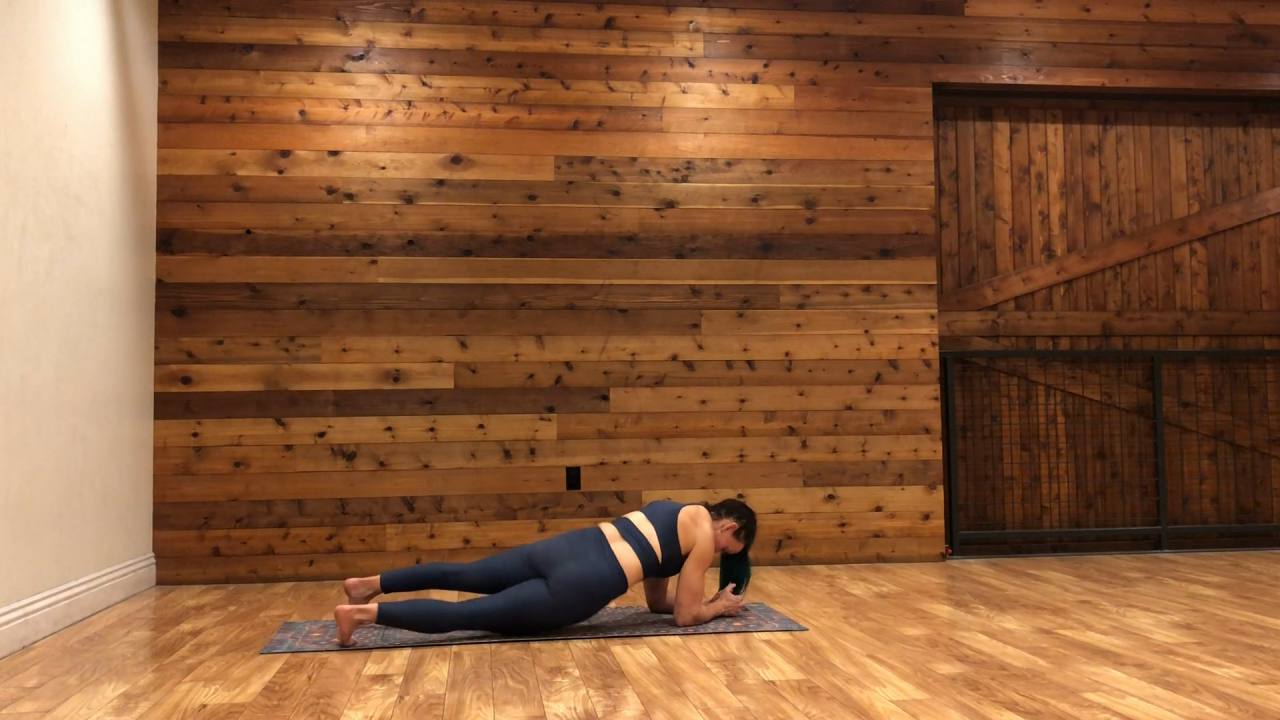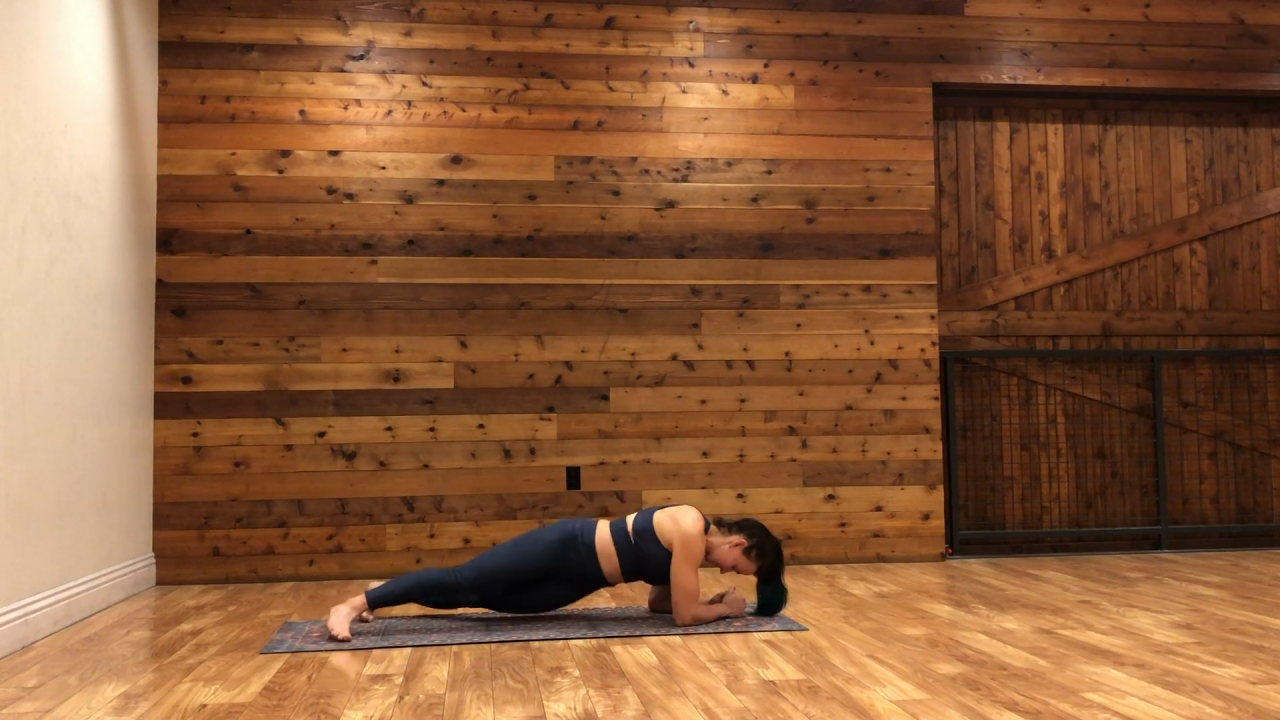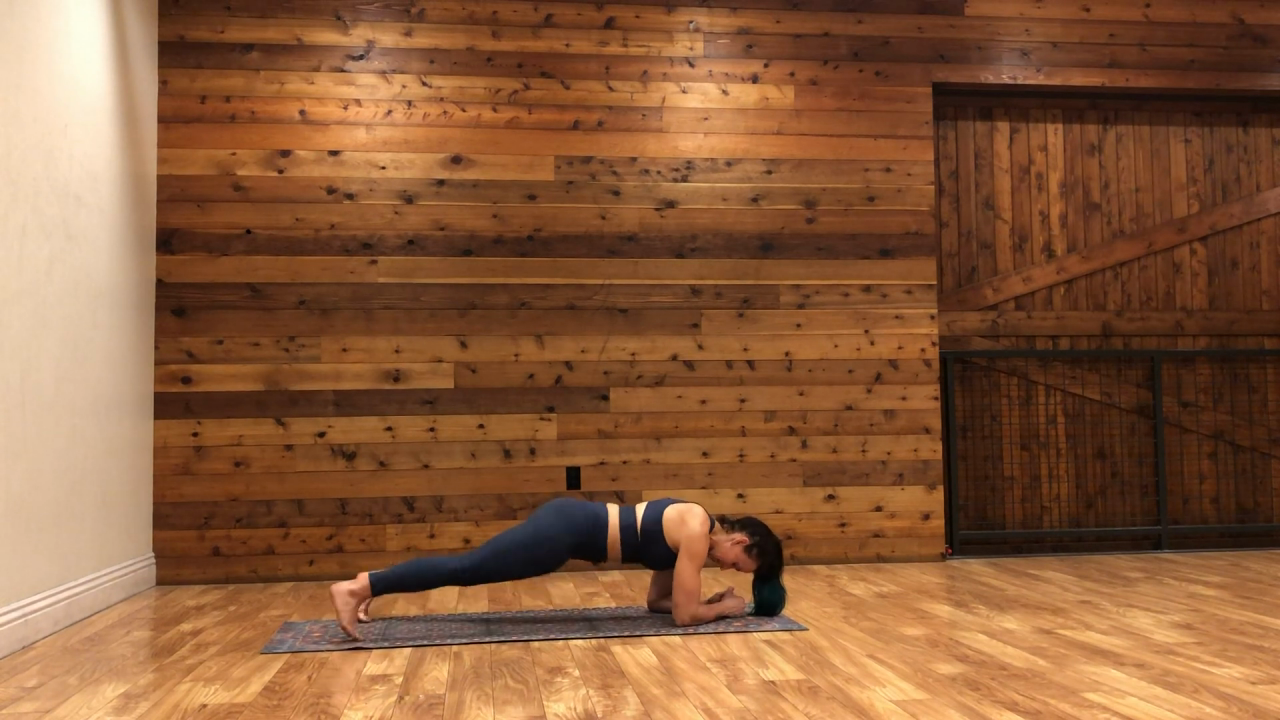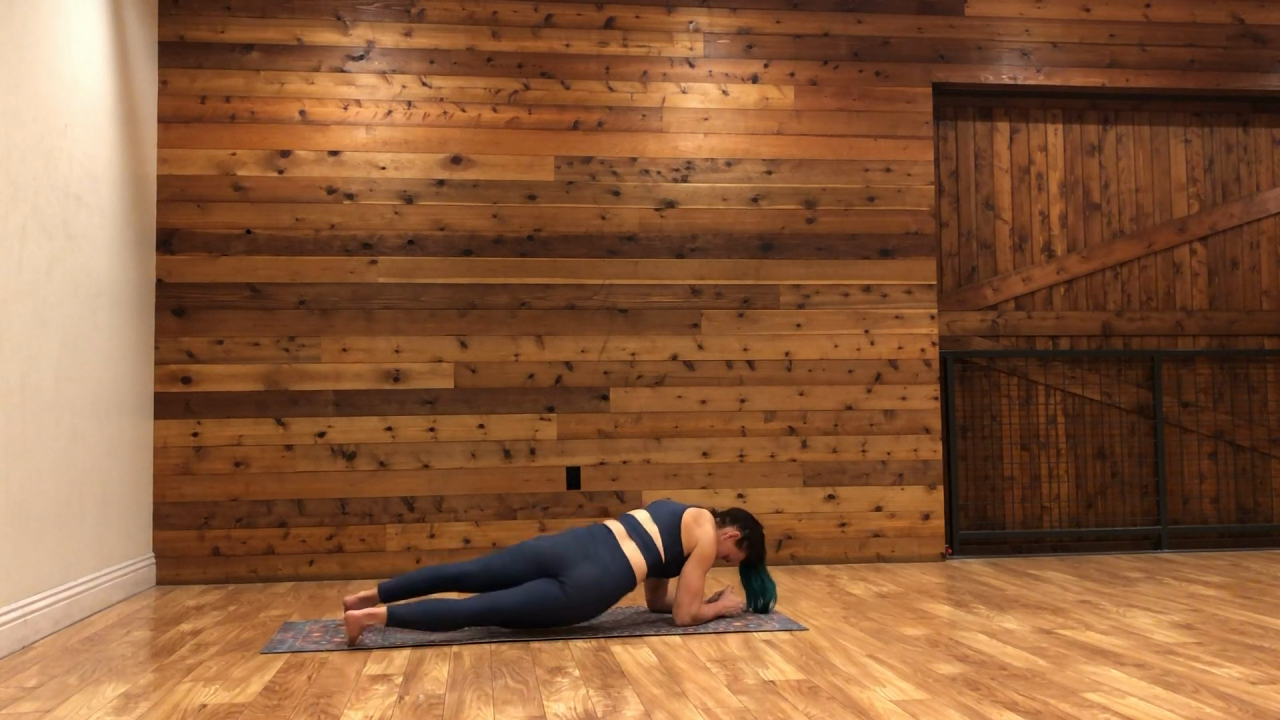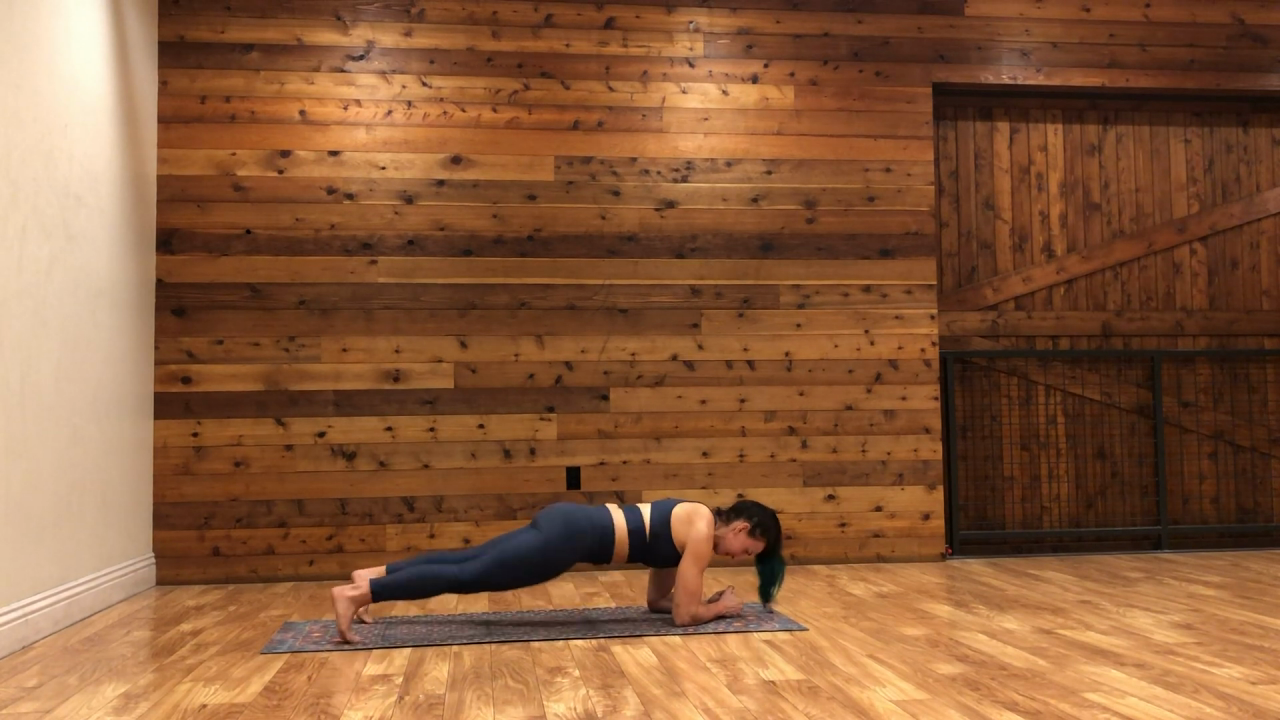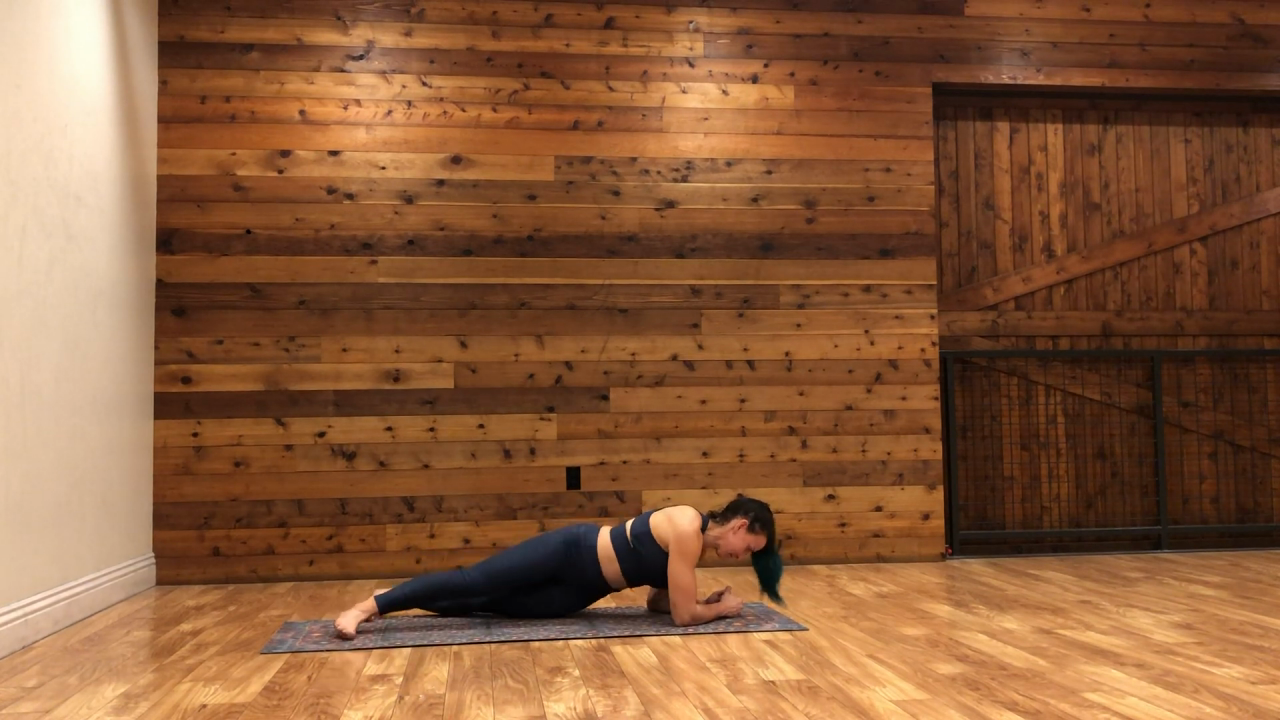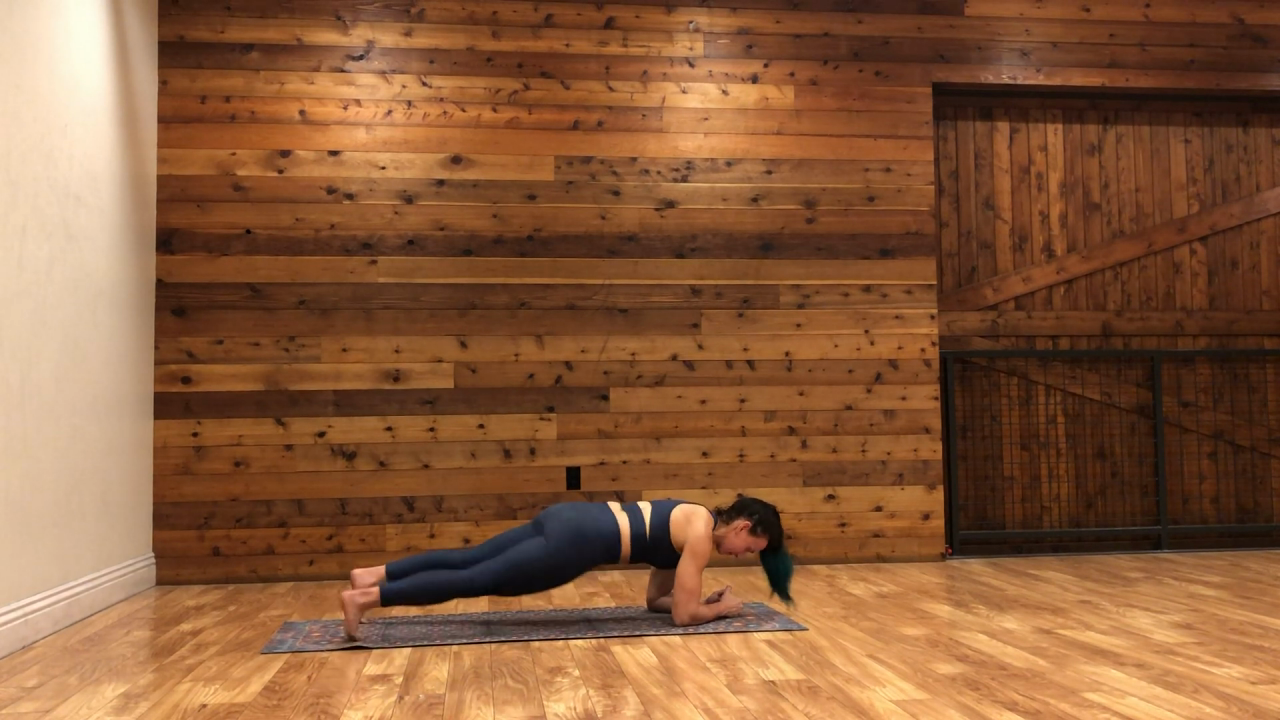
dt=0.5s
person 1, frame 1
left shoulder: (677, 515)
right shoulder: (703, 532)
left elbow: (657, 600)
right elbow: (685, 615)
left wrist: (700, 600)
right wrist: (720, 607)
left hip: (565, 545)
right hip: (580, 582)
left knee: (464, 576)
right knee: (466, 614)
left ankle: (367, 584)
right ankle: (358, 610)
person 1, frame 2
left shoulder: (691, 536)
right shoulder: (689, 532)
left elbow: (660, 602)
right elbow: (684, 615)
left wrist: (710, 601)
right wrist: (724, 609)
left hip: (578, 575)
right hip: (564, 547)
left knee: (479, 598)
right knee: (462, 581)
left ankle: (381, 595)
right ankle: (358, 601)
person 1, frame 3
left shoulder: (689, 528)
right shoulder: (697, 534)
left elbow: (658, 600)
right elbow: (684, 615)
left wrist: (709, 599)
right wrist: (724, 608)
left hip: (568, 520)
right hip: (567, 528)
left knee: (468, 567)
right knee: (462, 569)
left ankle: (372, 579)
right ankle: (353, 591)
person 1, frame 4
left shoulder: (677, 516)
right shoulder: (706, 535)
left elbow: (657, 599)
right elbow: (684, 615)
left wrist: (705, 599)
right wrist: (722, 606)
left hip: (570, 543)
right hip: (588, 583)
left knee: (463, 574)
right knee: (477, 609)
left ankle: (368, 596)
right ankle: (369, 617)
person 1, frame 5
left shoulder: (689, 521)
right shoulder: (703, 532)
left elbow: (658, 600)
right elbow: (683, 614)
left wrist: (706, 600)
right wrist: (720, 606)
left hip: (571, 523)
right hip: (574, 536)
left knee: (466, 561)
right knee: (467, 577)
left ankle: (373, 575)
right ankle: (356, 595)
person 1, frame 6
left shoulder: (692, 537)
right shoulder: (687, 529)
left elbow: (658, 601)
right elbow: (682, 616)
left wrist: (707, 601)
right wrist: (722, 607)
right hip: (568, 553)
left knee: (482, 601)
right knee: (469, 585)
left ankle: (382, 599)
right ankle: (368, 605)
person 1, frame 7
left shoulder: (688, 519)
right shoulder: (702, 532)
left elbow: (657, 598)
right elbow: (683, 614)
left wrist: (703, 598)
right wrist: (721, 607)
left hip: (569, 517)
right hip: (578, 539)
left knee: (466, 561)
right knee: (470, 581)
left ankle: (375, 575)
right ankle: (365, 598)
